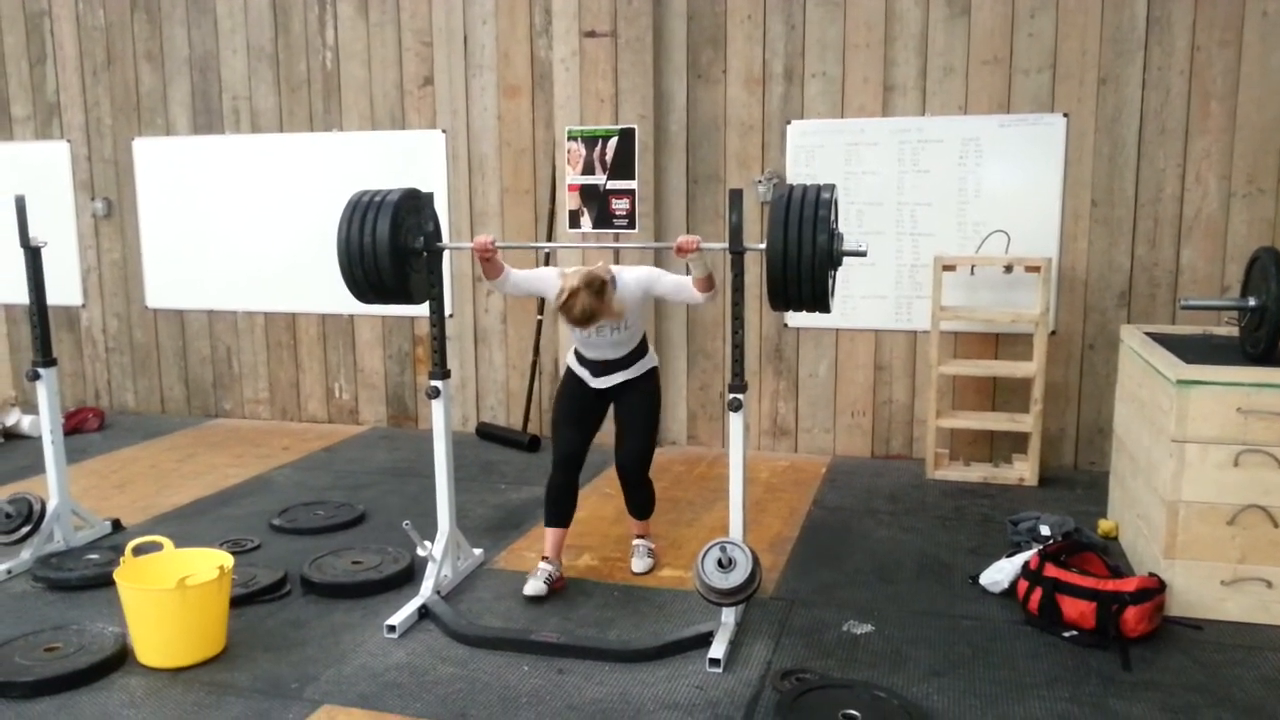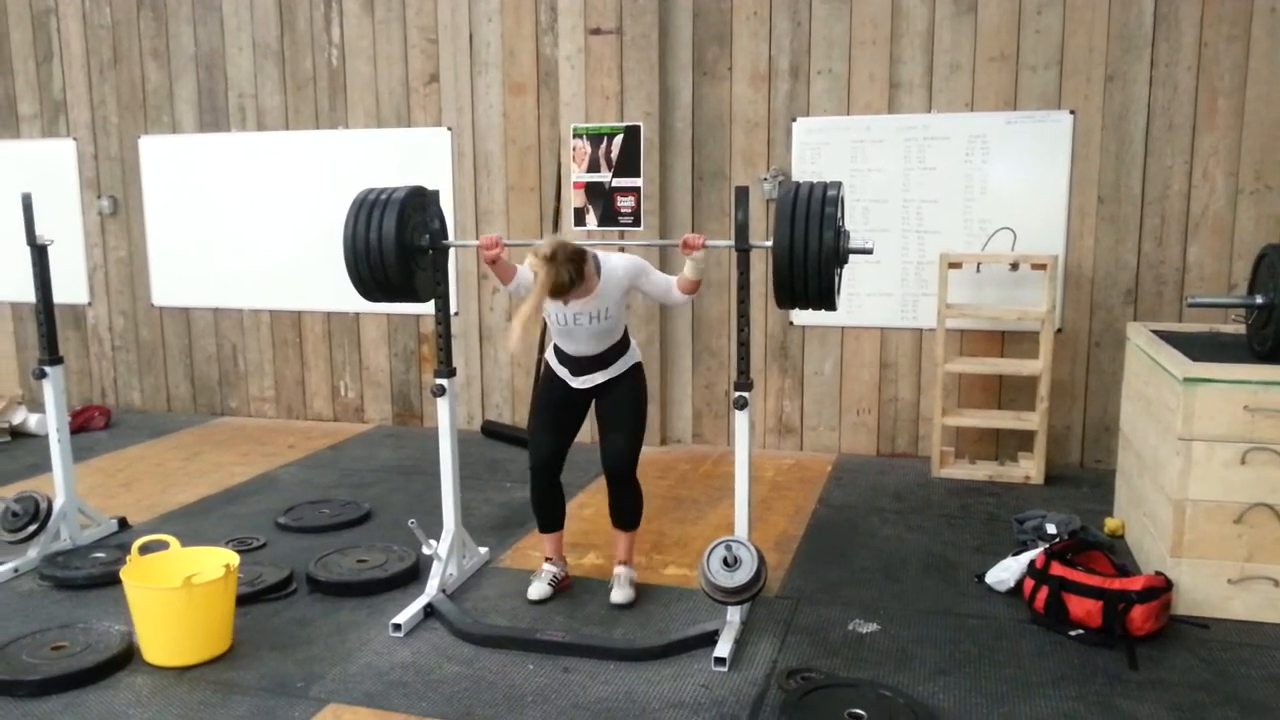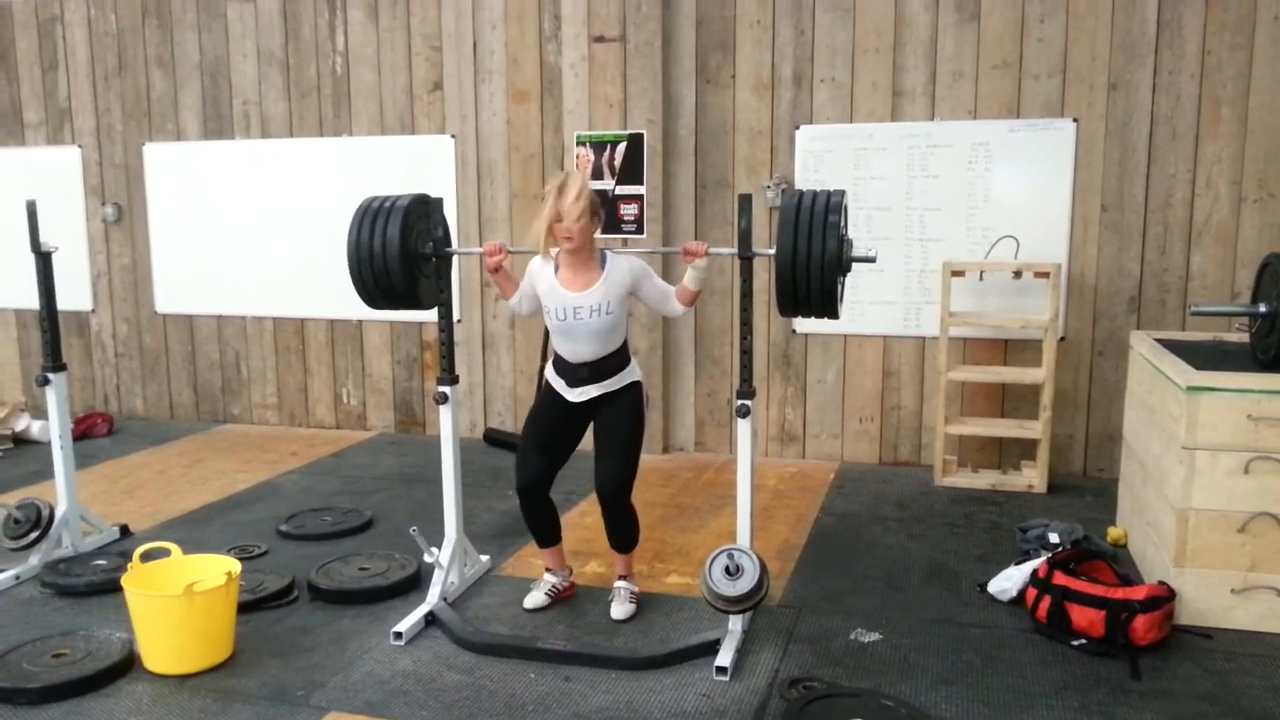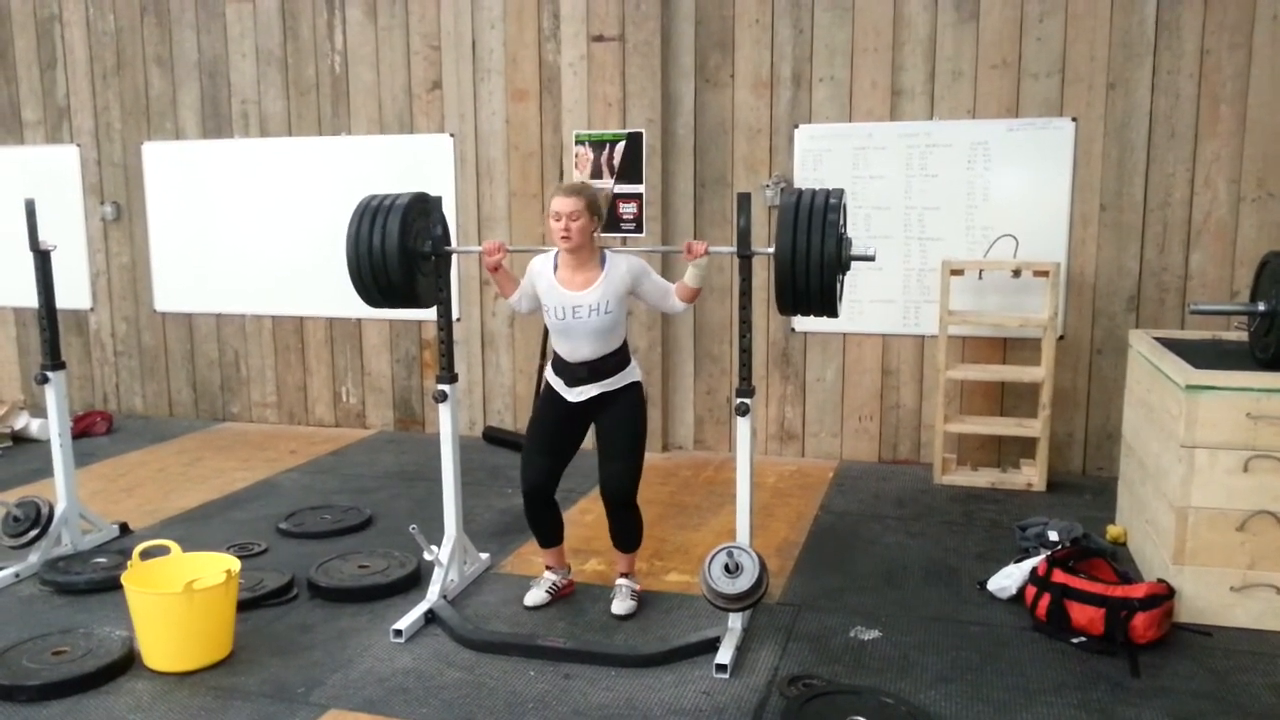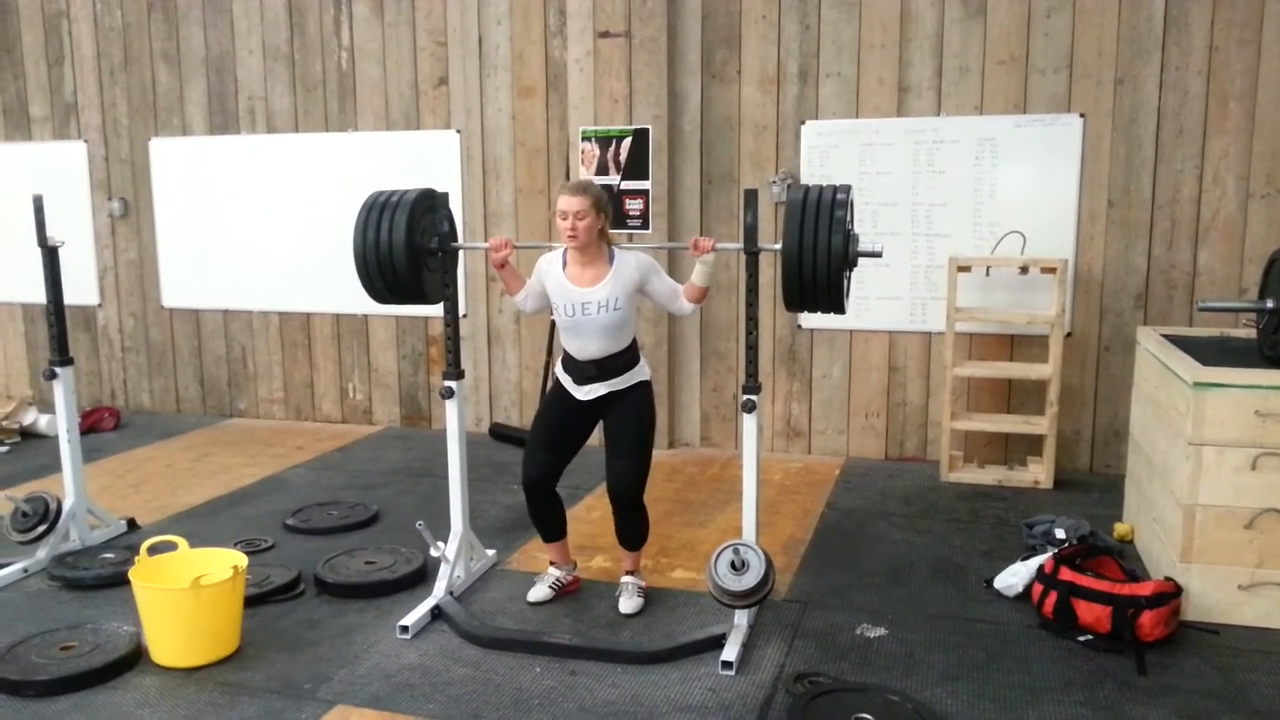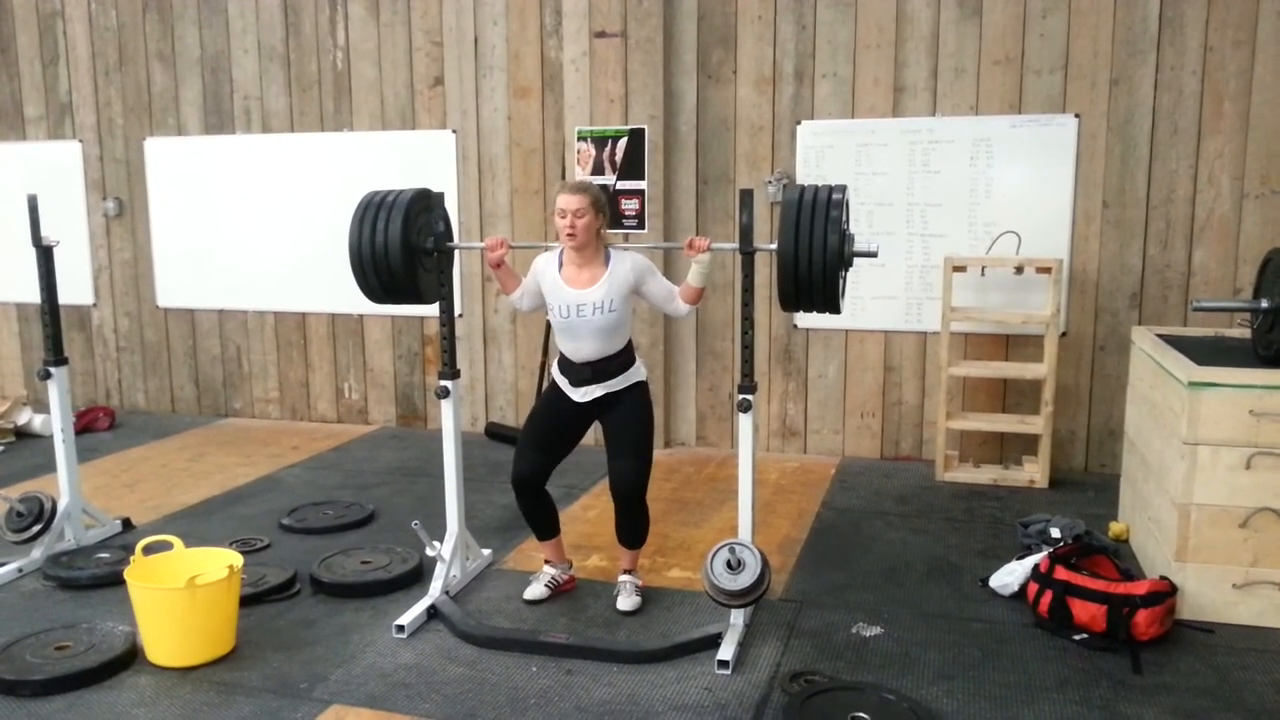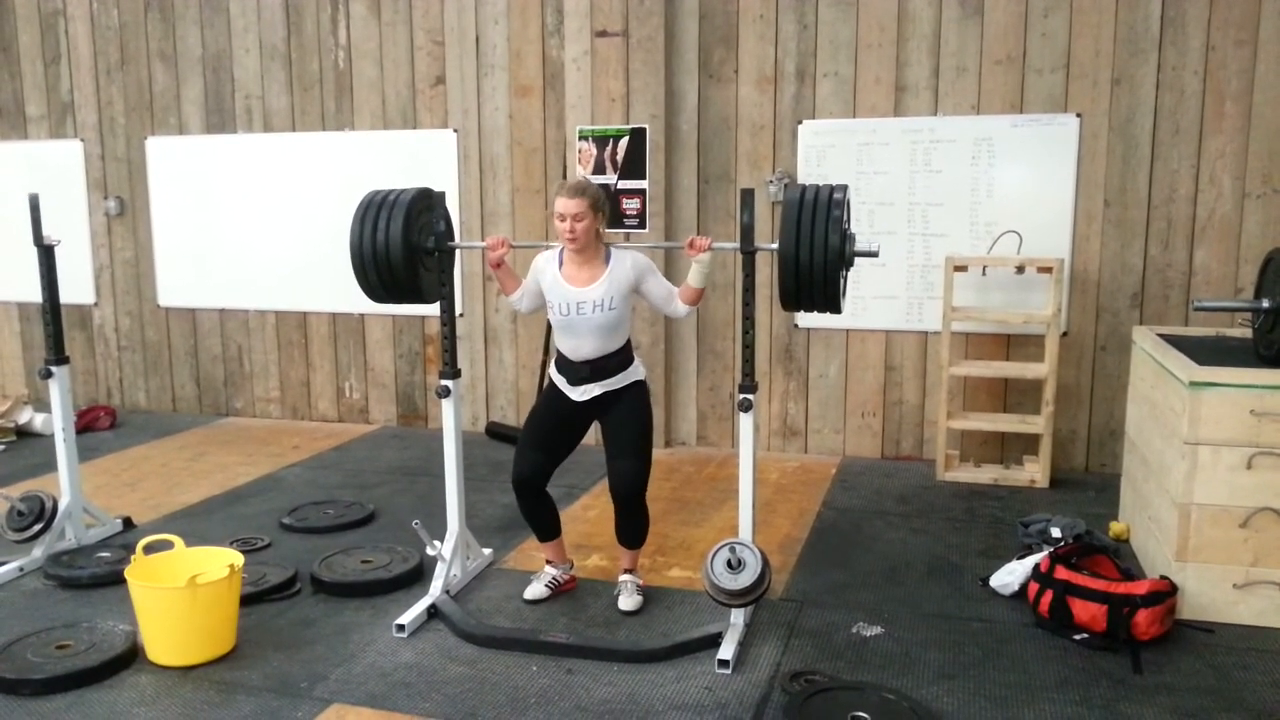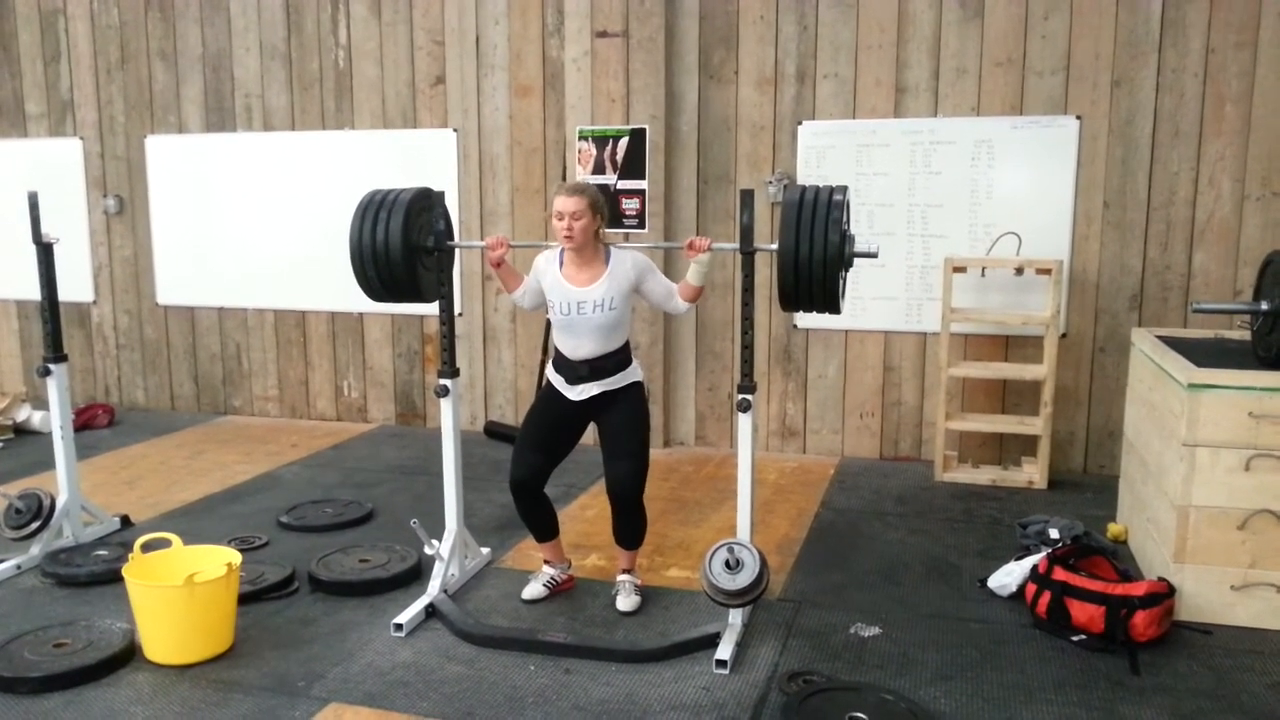
dt=0.3s
person 1, frame 1
left shoulder: (636, 281)
right shoulder: (554, 284)
left elbow: (701, 292)
right elbow: (505, 280)
left wrist: (696, 260)
right wrist: (487, 259)
left hip: (634, 377)
right hip: (582, 376)
left knee: (632, 465)
right knee: (564, 462)
left ankle: (642, 539)
right ankle: (550, 563)
person 1, frame 2
left shoulder: (622, 267)
right shoulder: (540, 273)
left elbow: (678, 293)
right elbow: (514, 283)
left wrist: (694, 260)
right wrist: (494, 261)
left hip: (618, 376)
right hip: (562, 375)
left knee: (619, 467)
right knee: (542, 464)
left ankle: (623, 566)
right ankle: (553, 564)
person 1, frame 3
left shoulder: (625, 268)
right shoulder: (540, 269)
left elbow: (676, 305)
right elbow: (521, 305)
left wrist: (696, 270)
right wrist: (498, 271)
left hip: (616, 389)
right hip: (560, 387)
left knee: (613, 491)
right knee: (529, 484)
left ankle: (625, 581)
right ankle: (556, 575)
person 1, frame 4
left shoulder: (625, 268)
right shoulder: (539, 268)
left elbow: (675, 303)
right elbow: (521, 304)
left wrist: (696, 269)
right wrist: (495, 269)
left hip: (617, 390)
right hip: (561, 387)
left knee: (618, 492)
right knee: (534, 487)
left ankle: (626, 580)
right ankle: (556, 573)
person 1, frame 5
left shoulder: (633, 265)
right shoulder: (549, 265)
left elbow: (684, 303)
right elbow: (528, 302)
left wrist: (703, 266)
right wrist: (502, 266)
left hip: (626, 387)
right hip: (571, 384)
left knee: (625, 491)
right knee: (535, 478)
left ankle: (631, 577)
right ankle: (561, 570)
person 1, frame 6
left shoulder: (629, 266)
right shoulder: (545, 265)
left elbow: (680, 305)
right elbow: (524, 301)
left wrist: (699, 266)
right wrist: (498, 266)
left hip: (622, 388)
right hip: (567, 385)
left knee: (628, 488)
right knee: (525, 476)
left ankle: (628, 576)
right ankle: (557, 568)
person 1, frame 7
left shoulder: (629, 265)
right shoulder: (545, 264)
left elbow: (679, 306)
right elbow: (523, 302)
left wrist: (699, 266)
right wrist: (498, 266)
left hip: (621, 387)
right hip: (565, 385)
left knee: (628, 489)
right knee: (525, 478)
left ankle: (629, 576)
right ankle: (558, 568)
person 1, frame 8
left shoulder: (629, 264)
right shoulder: (545, 263)
left elbow: (679, 302)
right elbow: (526, 298)
left wrist: (698, 265)
right wrist: (499, 263)
left hip: (618, 388)
right hip: (562, 385)
left knee: (624, 490)
right knee: (522, 479)
left ankle: (626, 576)
right ankle: (555, 567)
